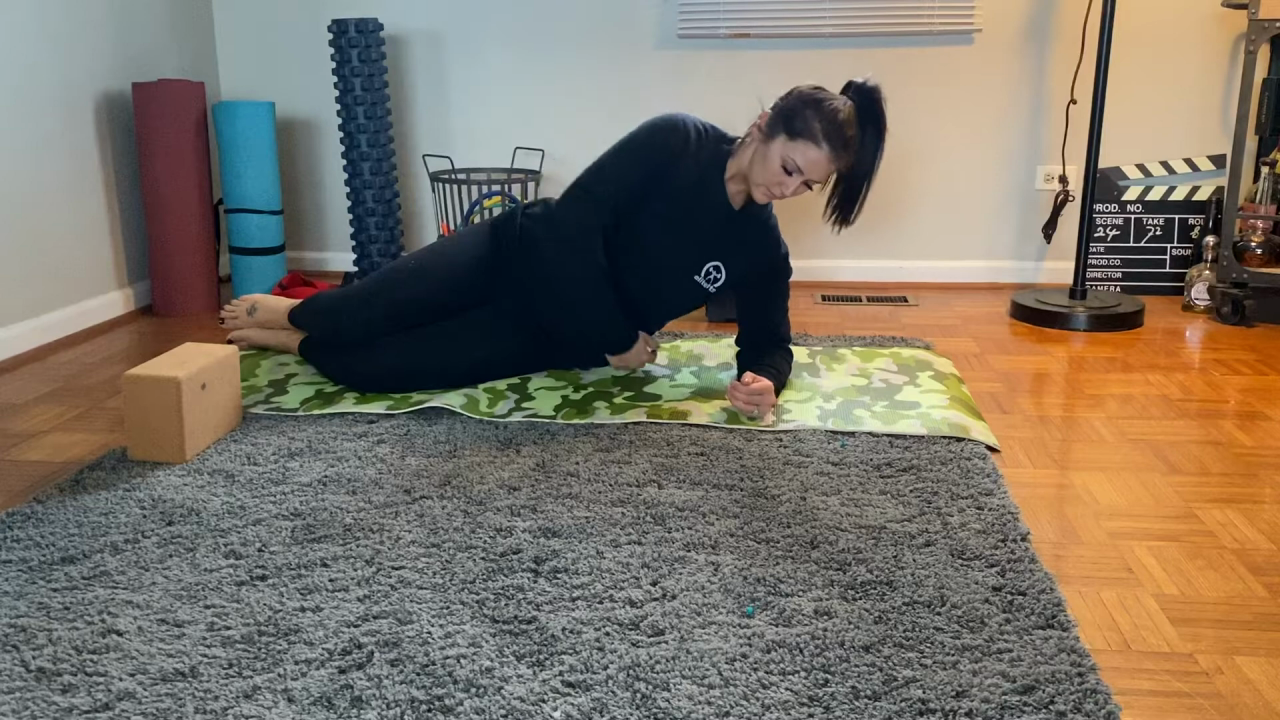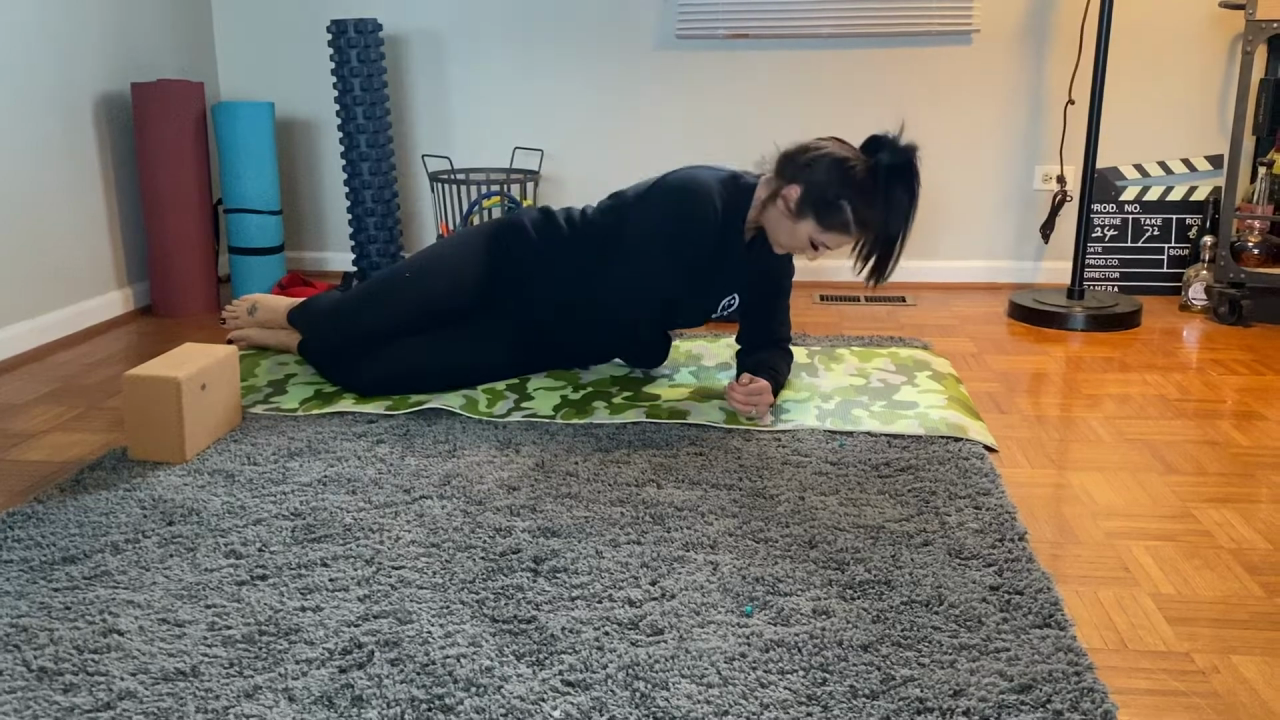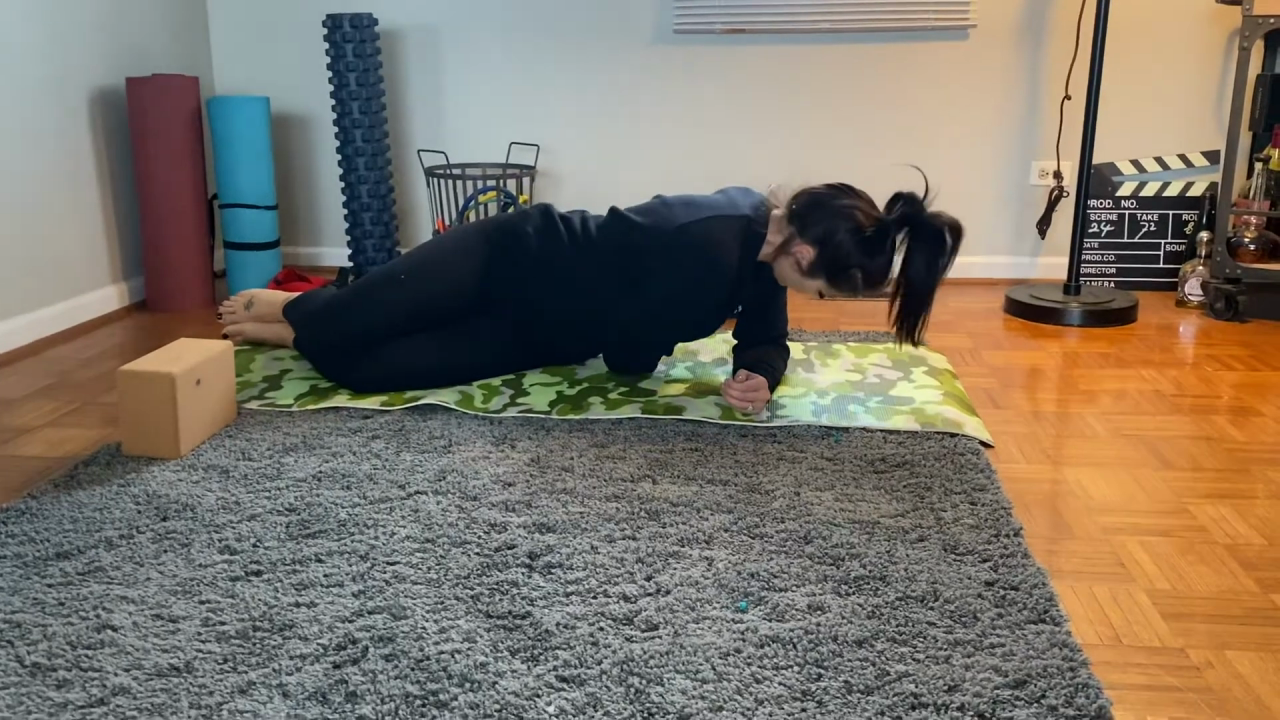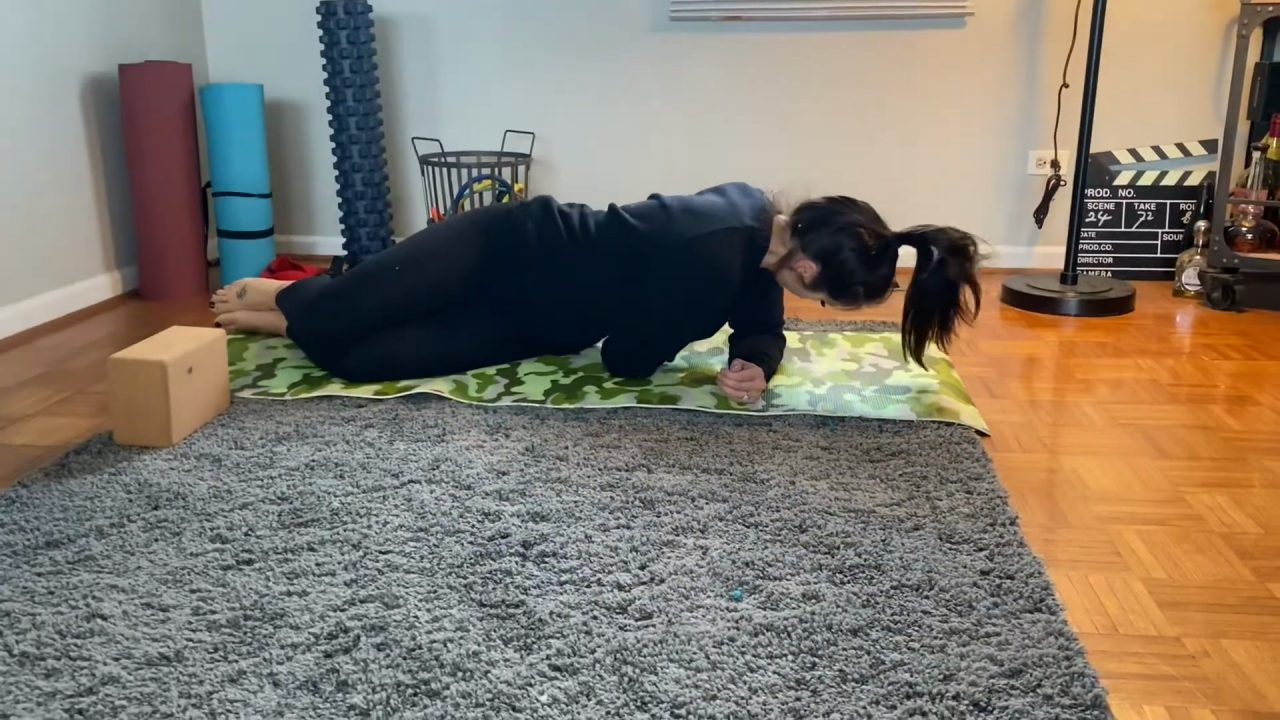
dt=0.7s
person 1, frame 1
left shoulder: (762, 249)
right shoulder: (675, 141)
left elbow: (768, 340)
right elbow: (572, 219)
left wrist: (761, 380)
right wrist: (618, 341)
left hip: (552, 340)
right hip: (513, 257)
left knee: (371, 370)
right knee: (354, 320)
left ankle: (292, 343)
right ankle: (284, 310)
person 1, frame 2
left shoulder: (768, 260)
right shoulder: (694, 201)
left elbow: (768, 342)
right elbow: (627, 318)
left wrist: (760, 381)
right wrist: (656, 353)
left hip: (548, 341)
right hip: (508, 263)
left knee: (367, 372)
right knee: (351, 326)
left ankle: (287, 340)
right ankle: (288, 313)
person 1, frame 3
left shoulder: (763, 230)
right shoulder: (711, 249)
left elbow: (765, 337)
right elbow: (631, 354)
left wrist: (759, 378)
right wrist: (653, 344)
right hip: (505, 259)
left knee: (362, 371)
right knee: (349, 324)
left ankle: (286, 330)
right ankle: (282, 308)
person 1, frame 4
left shoulder: (758, 221)
right shoulder: (713, 263)
left elbow: (762, 329)
right elbow: (628, 359)
left wrist: (752, 366)
right wrist: (663, 330)
right hip: (504, 249)
right knee: (342, 314)
left ankle: (277, 319)
right ankle: (278, 296)
